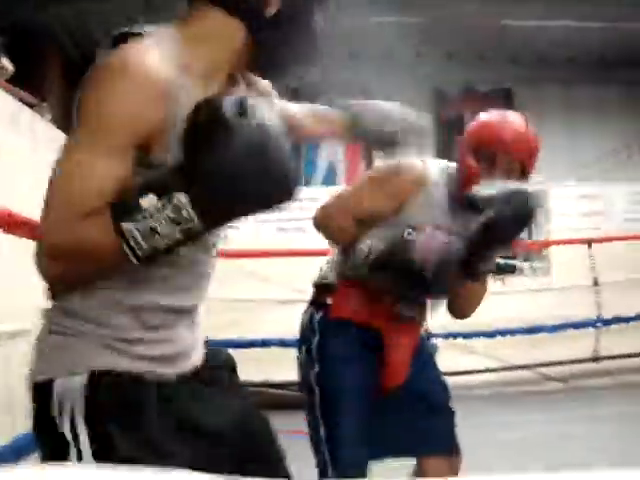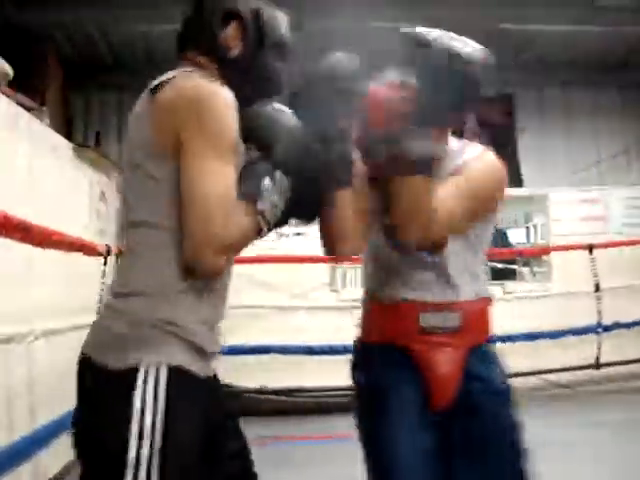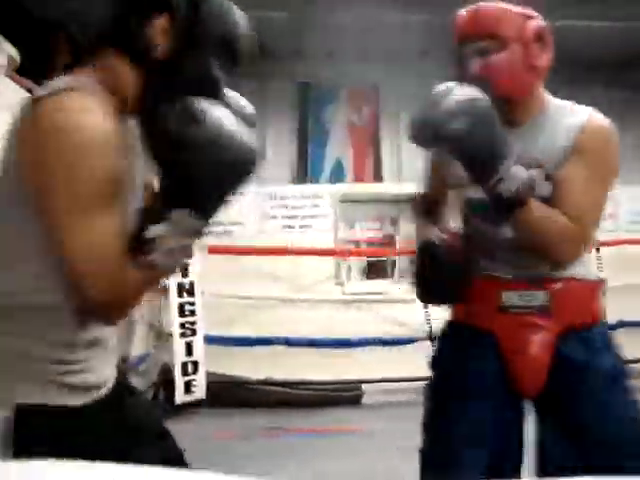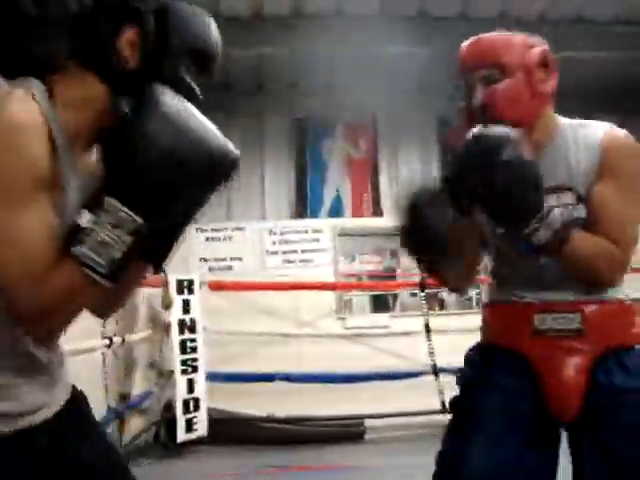
dt=0.4s
person 1, frame 1
left shoulder: (233, 90)
right shoulder: (145, 72)
left elbow: (302, 116)
right elbow: (58, 258)
left wrist: (363, 120)
right wrist: (188, 200)
left hip: (178, 367)
left knee: (261, 474)
person 1, frame 2
left shoulder: (171, 99)
right shoulder: (204, 97)
right elbow: (211, 250)
right wrist: (276, 172)
left hip: (174, 361)
right hip: (151, 365)
person 1, frame 3
left shoulder: (97, 111)
right shoulder: (75, 120)
right elbow: (106, 294)
left wrist: (179, 183)
right wrist: (189, 203)
left knee: (165, 467)
person 1, frame 4
left shoulder: (91, 154)
left elbow: (103, 301)
right elbow: (40, 313)
left wrist: (166, 209)
right wrist: (127, 200)
left hip: (51, 407)
person 2, frame 1
left shoulder: (499, 220)
right shoulder: (414, 179)
left elbow: (462, 307)
right elbow: (329, 216)
left wrist: (482, 252)
right wrist: (376, 258)
left hip: (404, 334)
right hip: (344, 321)
person 2, frame 2
left shoulder: (481, 169)
right shoulder: (375, 164)
left elbow: (416, 230)
left wrist: (414, 135)
left hip: (466, 345)
right hip: (390, 345)
person 2, frame 3
left shoulder: (588, 132)
right shoulder: (463, 127)
left elbow: (564, 246)
right elbow: (432, 205)
left wrist: (498, 172)
right wrist: (437, 242)
left hip: (570, 326)
right hip: (479, 327)
person 2, frame 4
right shoulder: (478, 162)
right elbow: (456, 278)
left wrist: (534, 216)
right wrist: (440, 235)
left hip: (604, 351)
right hip: (511, 351)
